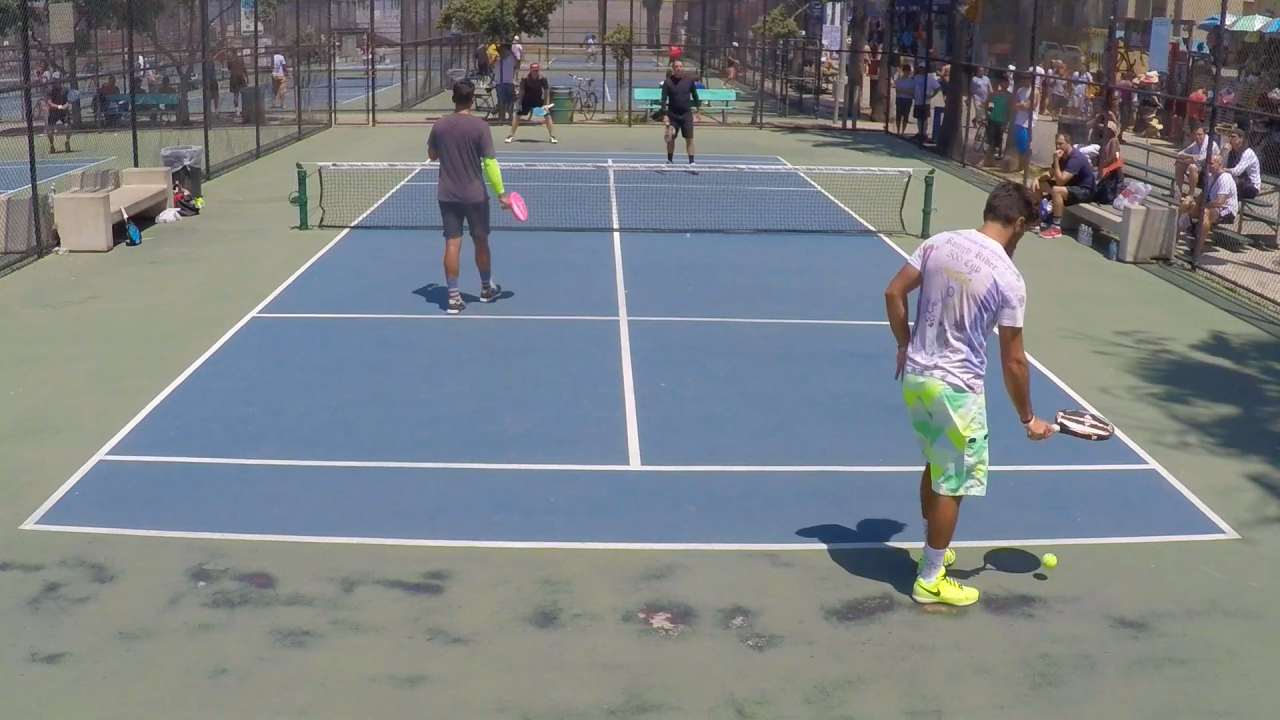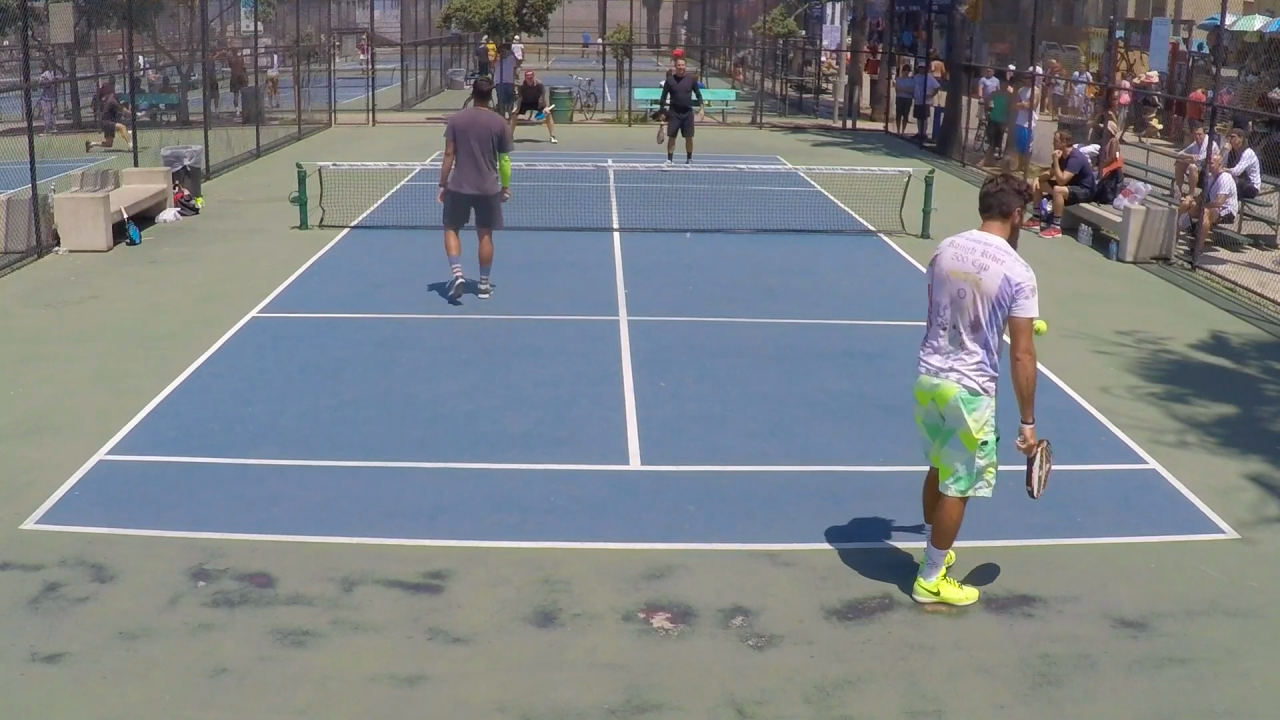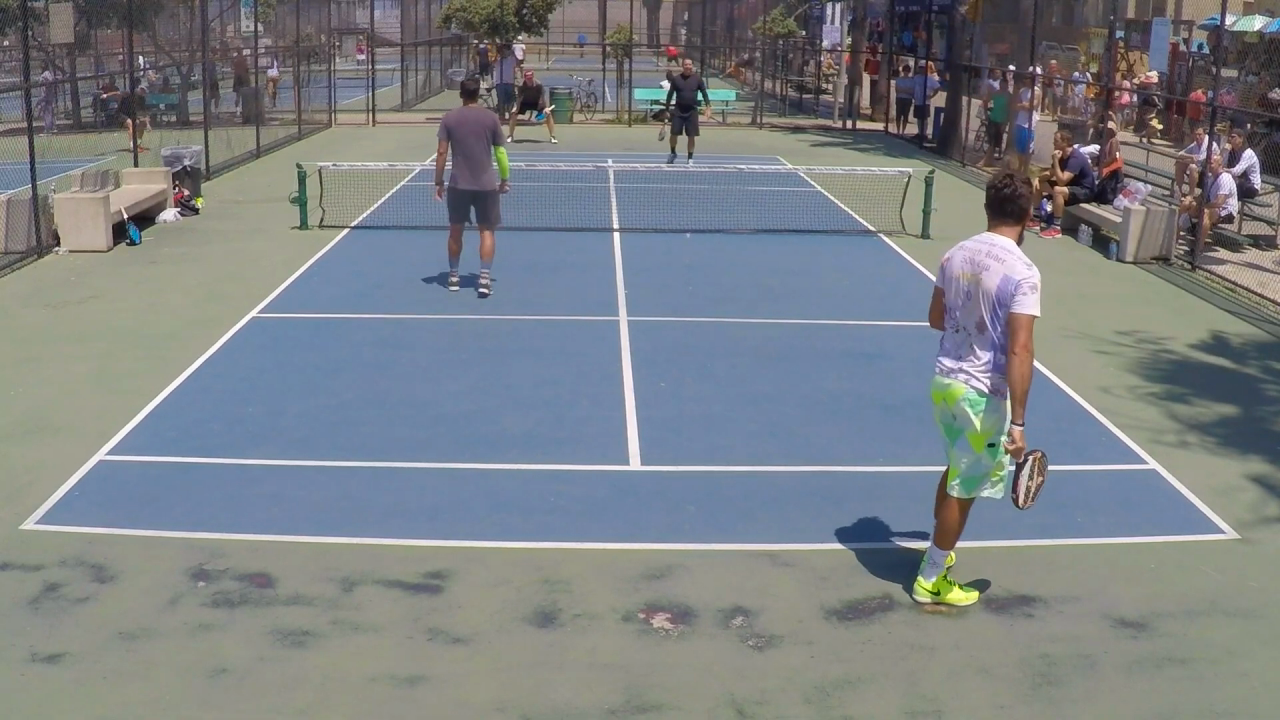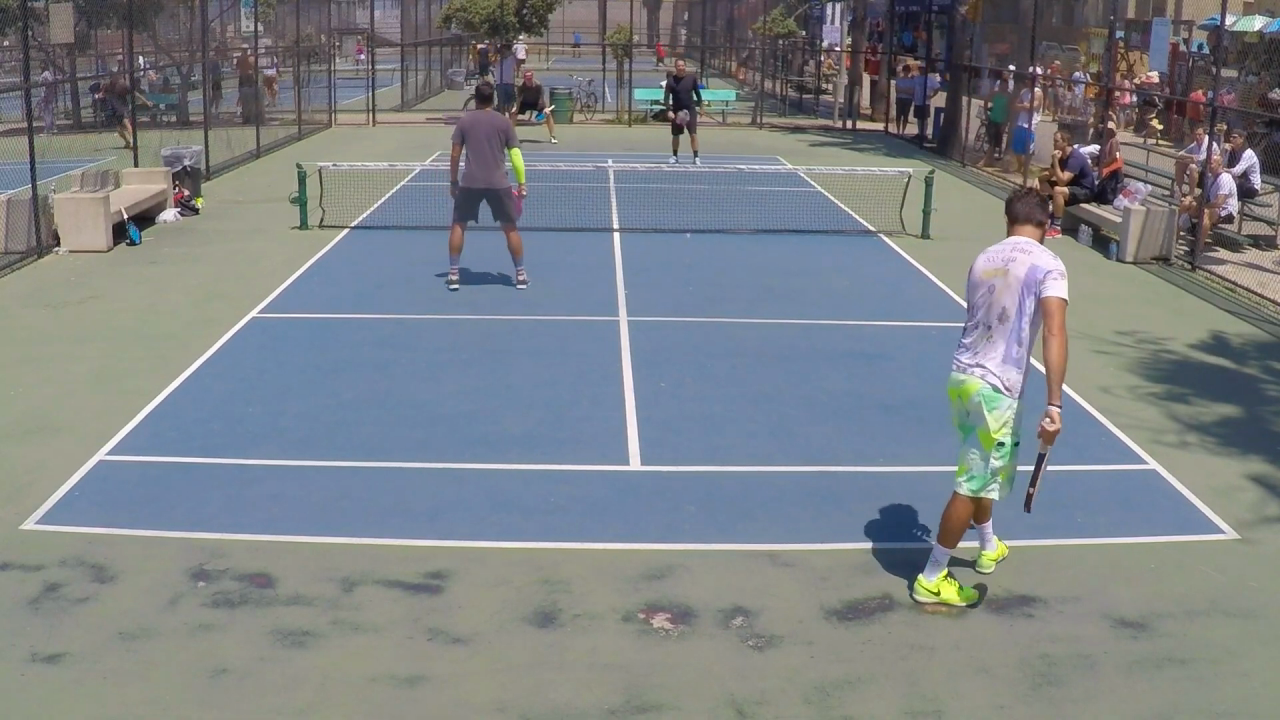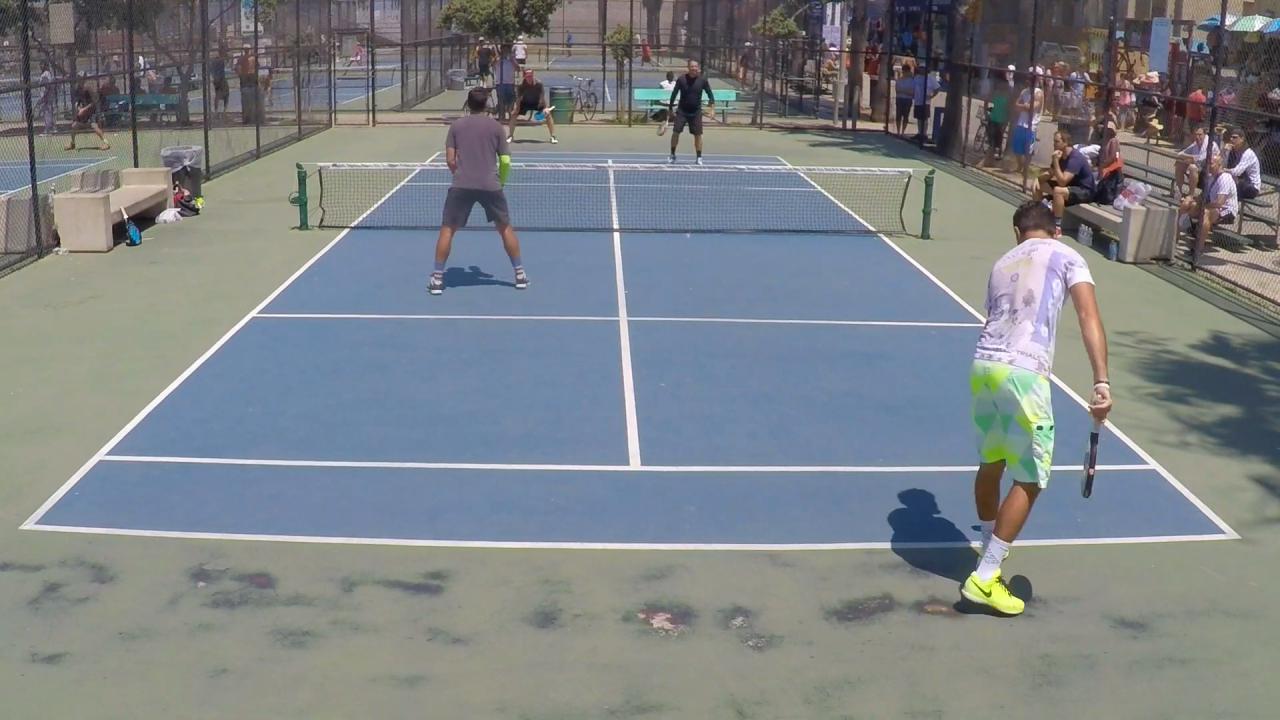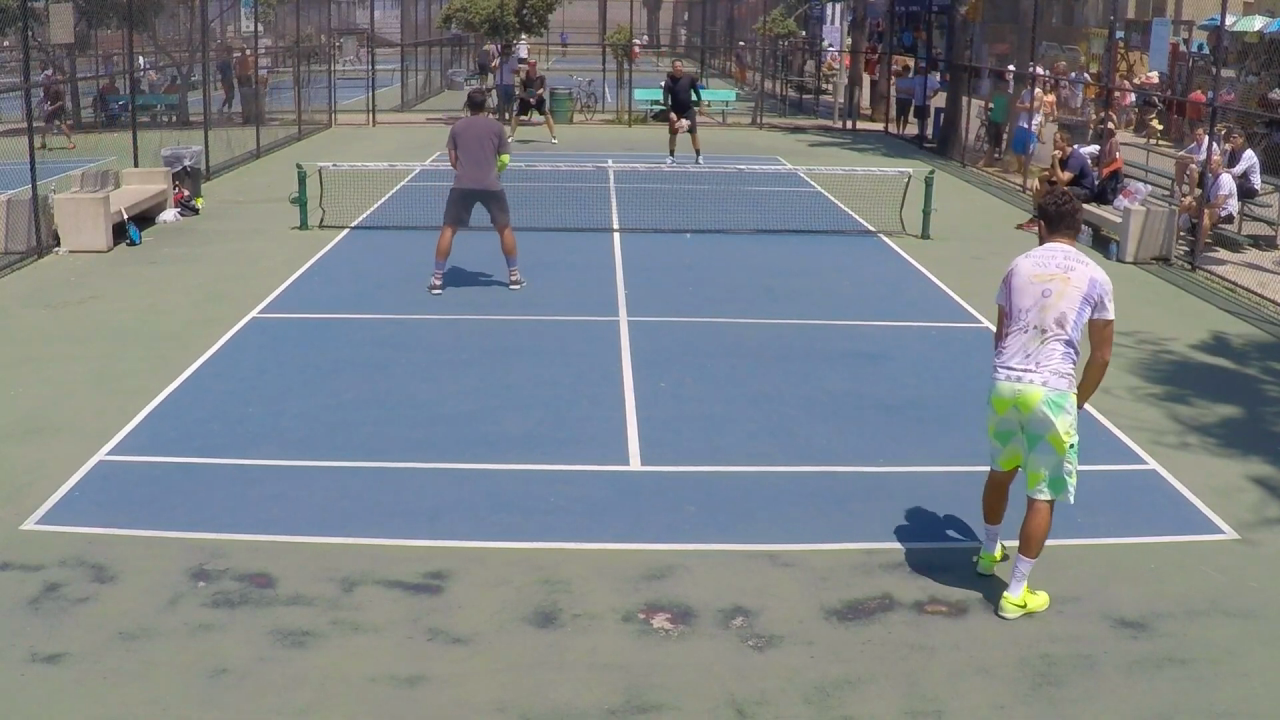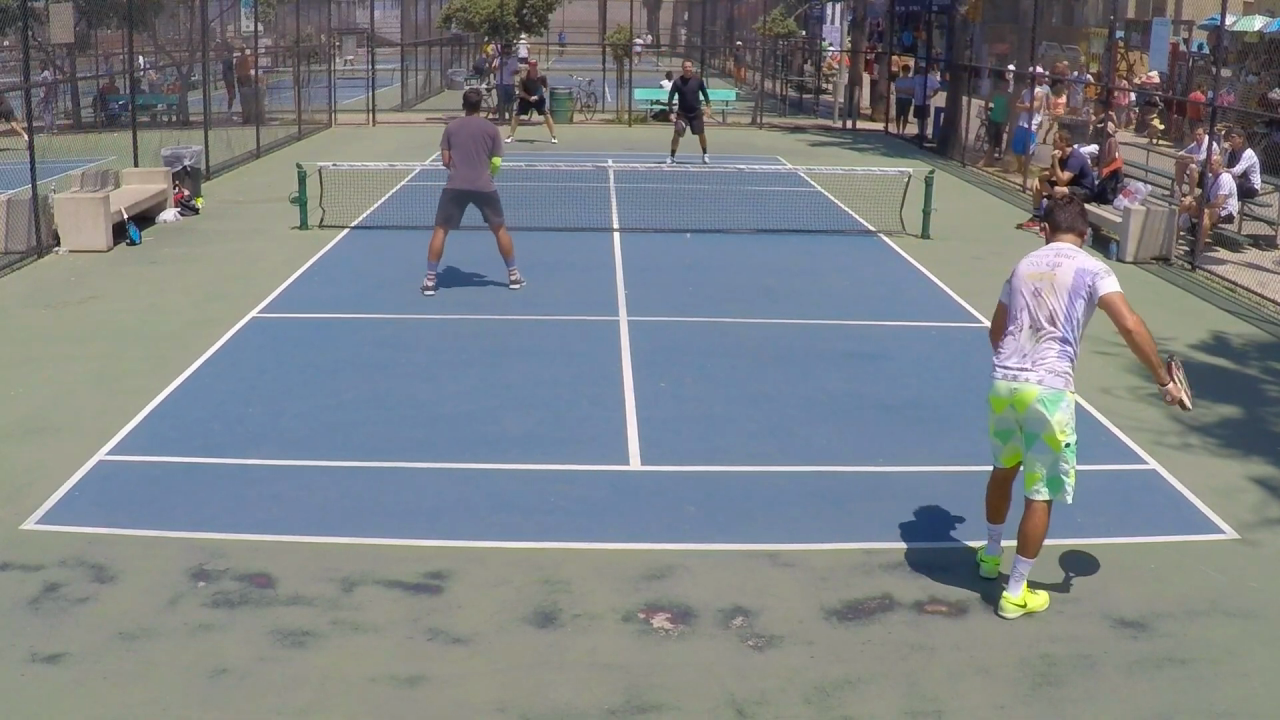
dt=0.5s
person 1, frame 1
left shoulder: (938, 243)
right shoulder: (1008, 278)
left elbow: (894, 292)
right elbow: (1013, 361)
left wrist: (905, 346)
right wrist: (1028, 419)
left hip: (915, 376)
right hip: (956, 388)
left knee: (934, 468)
right knee: (951, 486)
left ankle: (933, 553)
right ankle: (930, 580)
person 1, frame 2
left shoulder: (945, 250)
right shoulder: (1017, 273)
right elbow: (1022, 354)
right wrist: (1027, 420)
left hip: (928, 377)
right hip: (969, 390)
left knee: (939, 471)
right knee: (957, 488)
left ankle: (935, 554)
right ankle: (930, 580)
person 1, frame 3
left shoulder: (955, 253)
right shoulder: (1022, 272)
right elbow: (1020, 352)
right wrist: (1017, 422)
left hip: (944, 379)
right hip: (981, 392)
left knee: (955, 473)
right knee: (964, 490)
left ankle: (938, 555)
right ankle: (931, 579)
person 1, frame 4
left shoulder: (983, 260)
right shoulder: (1048, 264)
right elbow: (1054, 334)
right wrist: (1054, 404)
left hip: (960, 375)
right hip: (996, 389)
left knee: (978, 474)
right knee: (971, 487)
left ankle: (990, 549)
right ankle: (931, 579)
person 1, frame 5
left shoulder: (1003, 263)
right shoulder: (1065, 256)
right elbow: (1089, 319)
right wrist: (1101, 383)
left hip: (983, 365)
right hip: (1023, 373)
left knee: (990, 464)
right knee: (1026, 482)
left ankle: (989, 550)
right ankle: (985, 577)
person 1, frame 6
left shoulder: (1019, 266)
right shoulder: (1095, 278)
right elbow: (1101, 356)
right wrist: (1077, 402)
left hip: (1004, 384)
right hip: (1051, 392)
left knee: (1001, 471)
right knee: (1043, 496)
left ankle: (989, 552)
right ankle: (1016, 594)
person 1, frame 7
left shoulder: (1025, 265)
right shoulder: (1091, 268)
left elbow: (997, 330)
right elbow: (1130, 325)
right wrist: (1165, 381)
left hip: (1002, 383)
right hip: (1047, 391)
left knee: (1003, 469)
right knee: (1041, 494)
left ankle: (990, 554)
right ankle: (1015, 593)
person 2, frame 1
left shoulder: (440, 125)
right shoulder: (480, 126)
left elbow: (432, 156)
right elbow: (489, 163)
right wrist: (501, 193)
left hip: (447, 195)
right hip: (475, 195)
left knee: (452, 244)
right knee: (481, 242)
left ankle: (453, 297)
right ankle: (487, 288)
person 2, frame 2
left shoulder: (457, 119)
right shoulder: (499, 123)
left elbow: (448, 154)
right elbow: (505, 159)
left wrist: (443, 184)
right wrist: (505, 186)
left hip: (458, 187)
right hip: (488, 189)
left knee: (451, 229)
right knee: (485, 235)
left ankle: (457, 272)
right ankle: (484, 284)
person 2, frame 3
left shoulder: (449, 118)
right shoulder: (491, 118)
left elbow: (442, 153)
right elbow: (500, 152)
left wrist: (438, 182)
right wrist: (505, 179)
left hip: (458, 184)
right hip: (486, 184)
left knee: (456, 230)
right knee: (486, 232)
left ankle: (453, 277)
right ankle: (484, 278)
person 2, frame 4
left shoulder: (464, 121)
right shoulder: (504, 122)
left elbow: (455, 155)
right elbow: (515, 154)
left wrist: (453, 182)
right wrist: (522, 183)
left hip: (470, 183)
right hip: (499, 184)
left knee: (458, 226)
right knee: (510, 228)
left ankle: (453, 275)
right ankle: (521, 275)
person 2, frame 5
left shoulder: (457, 125)
right shoulder: (496, 127)
left elbow: (450, 159)
right elbow: (505, 161)
right wrist: (501, 181)
left hip: (461, 185)
right hip: (490, 185)
left knee: (447, 229)
right knee: (505, 228)
left ankle: (437, 279)
right ankle: (520, 275)
person 2, frame 6
left shoulder: (457, 127)
right shoulder: (497, 127)
left elbow: (453, 161)
right elbow: (505, 160)
left hip: (462, 185)
right hip: (491, 185)
left knee: (448, 229)
right knee: (504, 228)
left ankle: (438, 279)
right ankle: (514, 276)
person 2, frame 7
left shoulder: (451, 127)
right shoulder: (491, 129)
left elbow: (445, 160)
right elbow: (496, 163)
left hip: (455, 186)
right hip: (484, 187)
left knee: (440, 230)
right knee: (500, 229)
left ankle: (430, 280)
right ankle: (514, 275)
